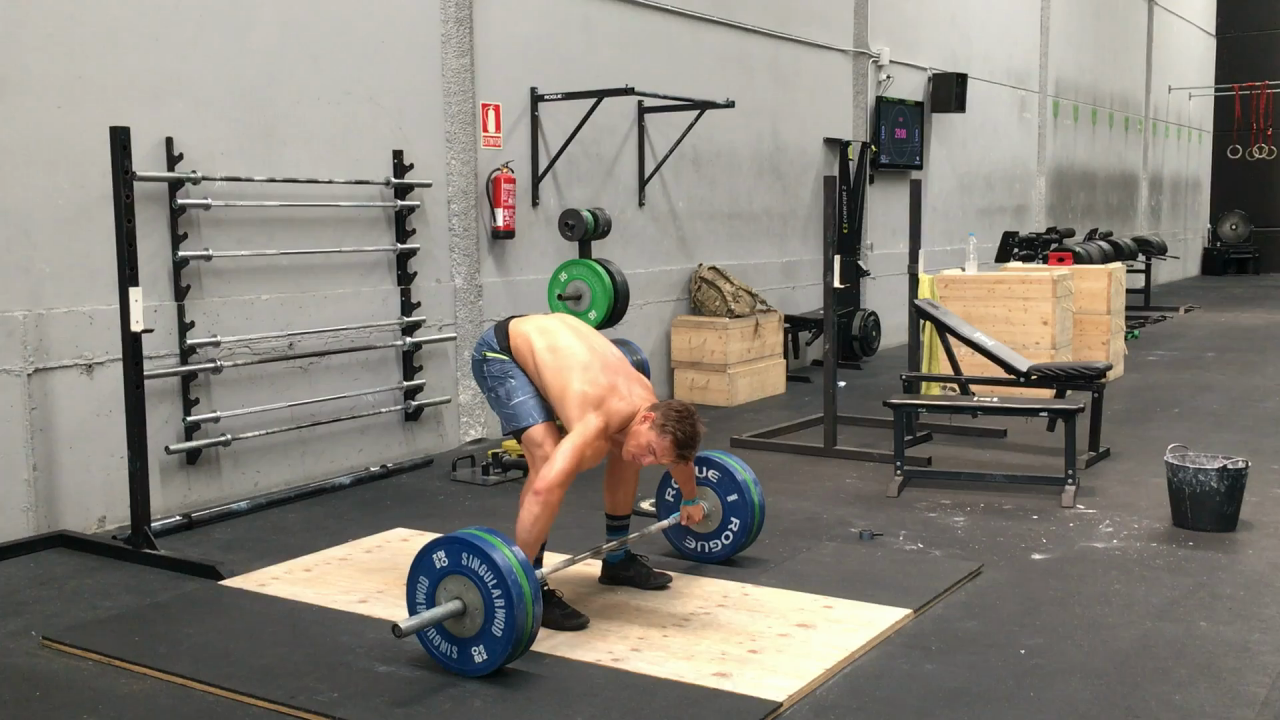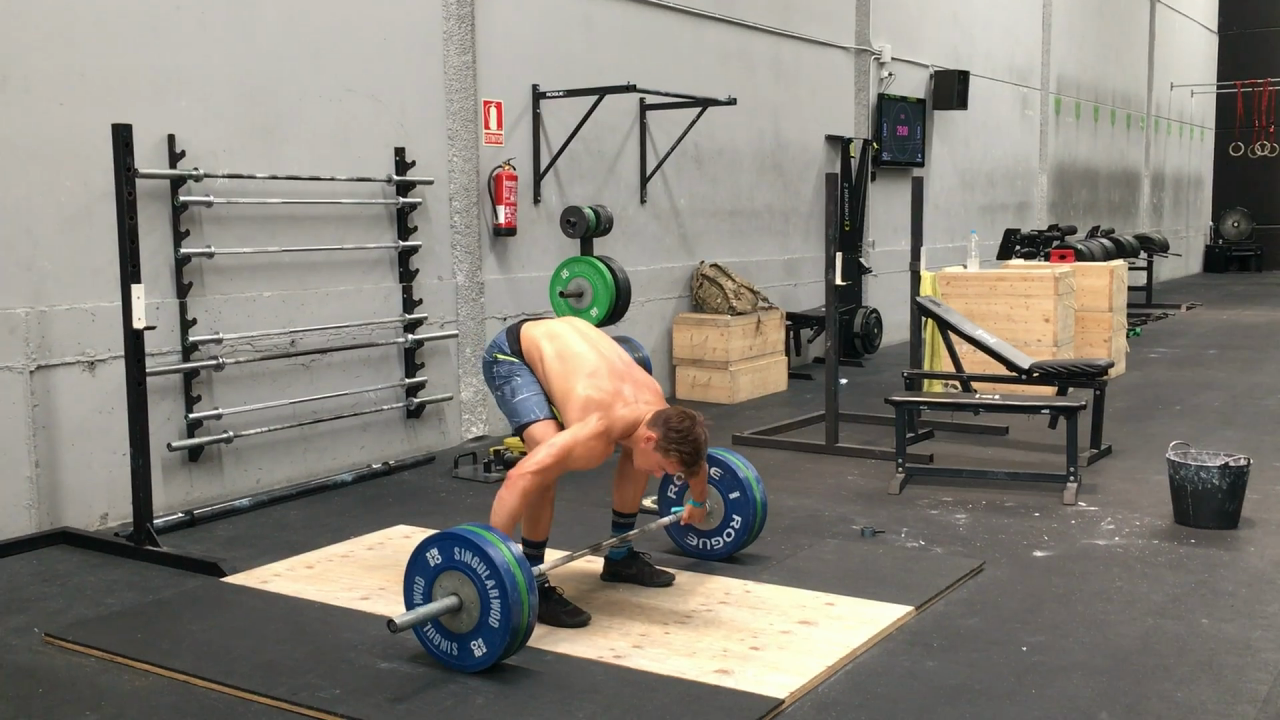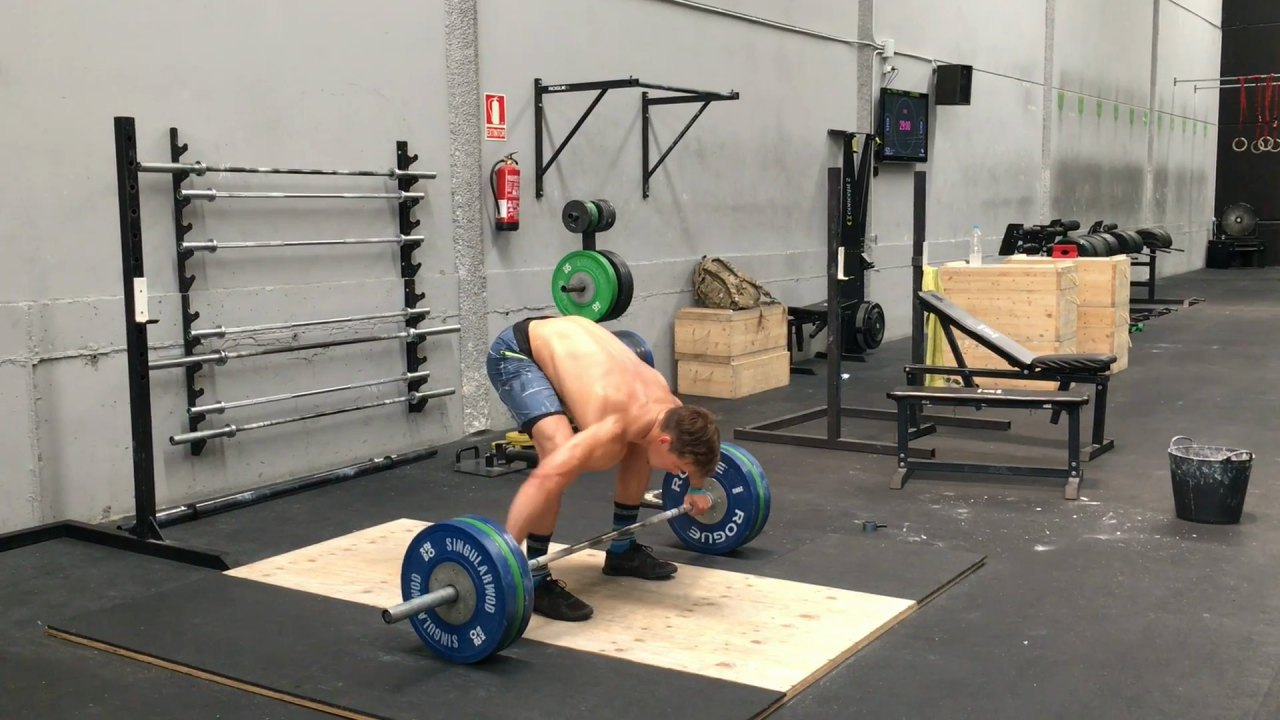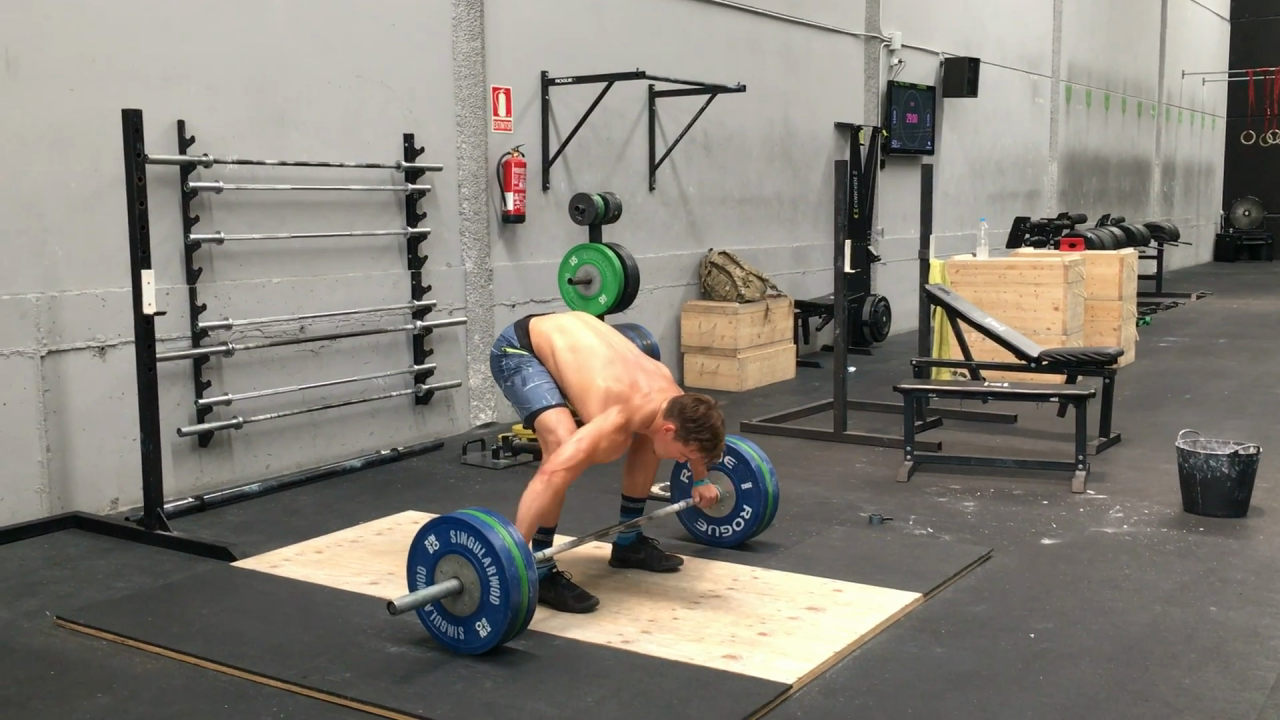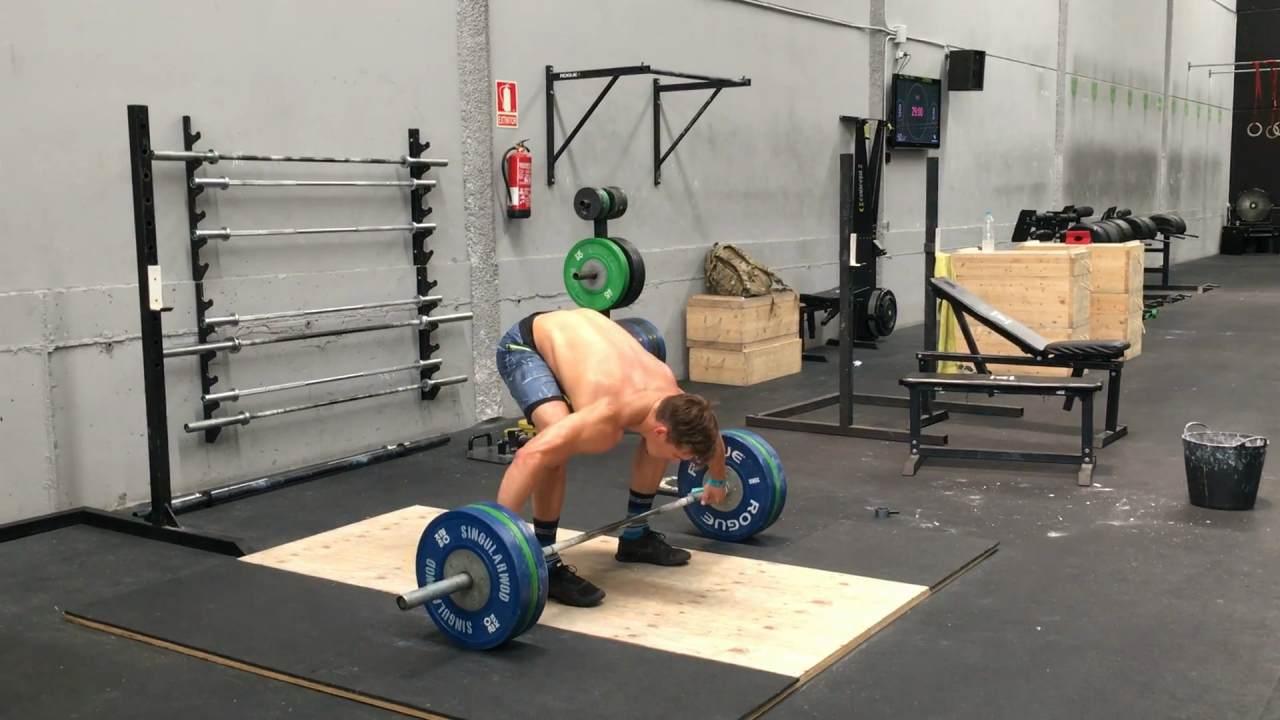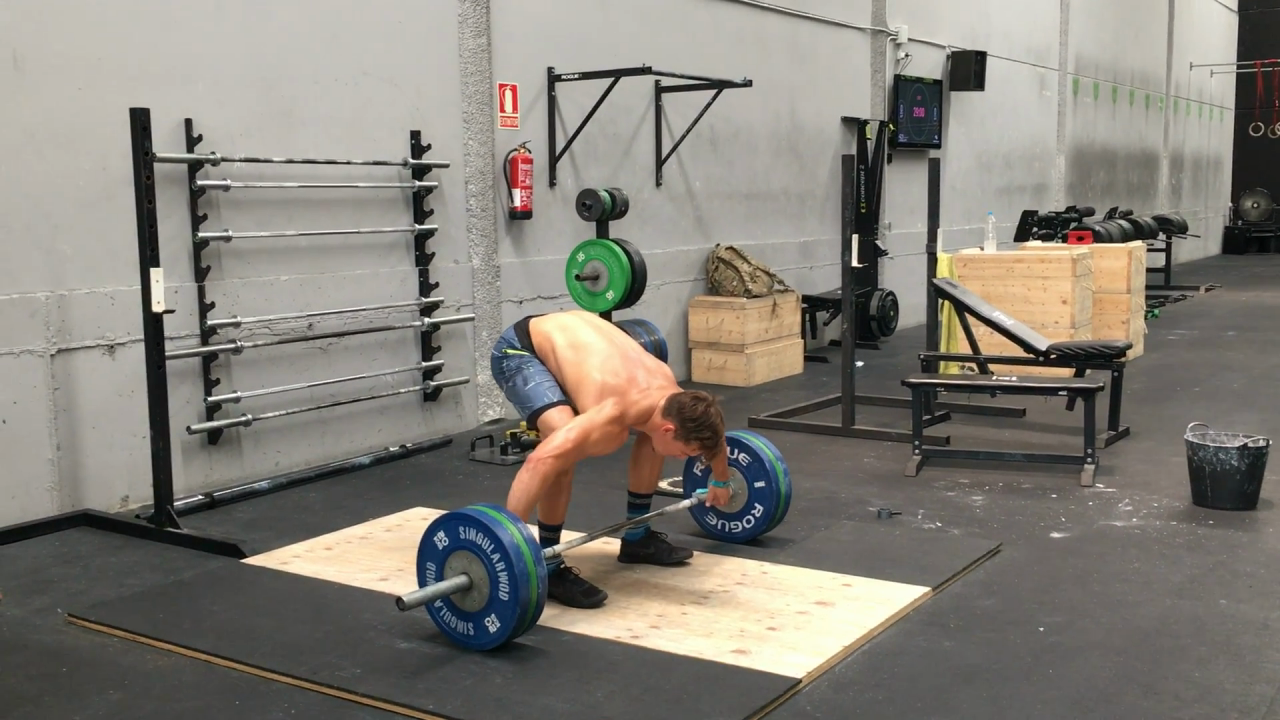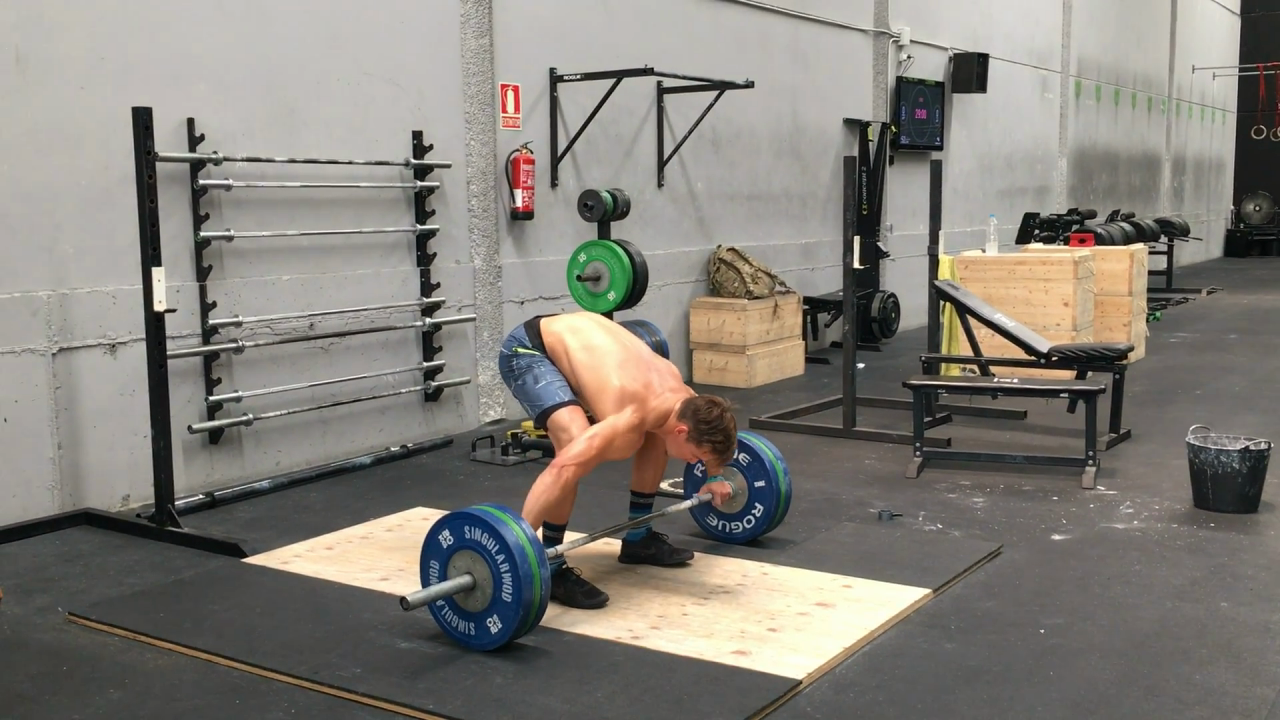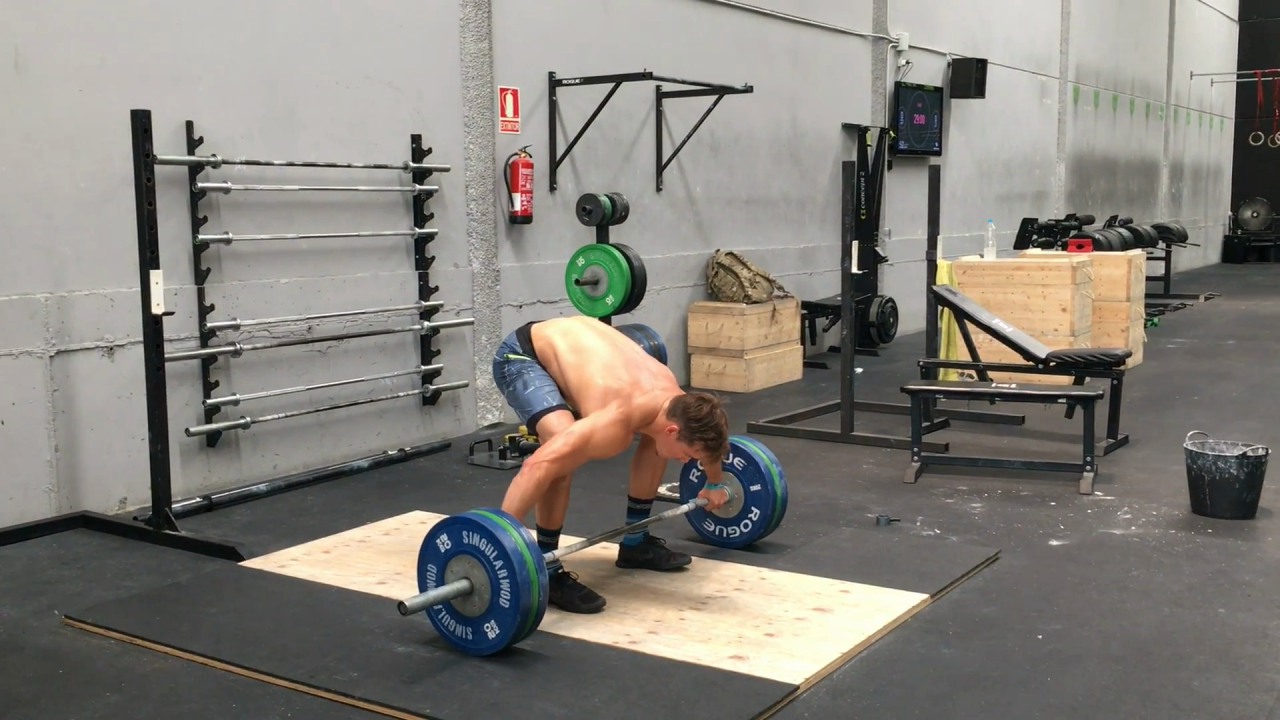
dt=0.4s
person 1, frame 1
left shoulder: (653, 408)
right shoulder: (597, 428)
left elbow: (680, 452)
right elbow: (544, 490)
left wrist: (690, 501)
right hip: (500, 352)
left knee: (625, 451)
right knee: (546, 455)
left ankle: (617, 559)
person 1, frame 2
left shoulder: (662, 419)
right shoulder: (598, 434)
left elbow: (692, 455)
right elbow: (520, 479)
left wrist: (698, 503)
right hip: (512, 354)
left knee: (634, 452)
right knee: (543, 467)
left ankle: (620, 557)
right ankle: (533, 586)
person 1, frame 3
left shoulder: (670, 410)
right shoulder: (612, 434)
left elbow: (692, 441)
right elbow: (543, 479)
left wrist: (696, 489)
right hip: (515, 352)
right knee: (559, 449)
left ankle: (621, 550)
right ankle: (535, 581)
person 1, frame 4
left shoulder: (674, 402)
right shoulder: (616, 425)
left elbow: (702, 436)
right elbow: (552, 474)
left wrist: (701, 481)
right hip: (518, 349)
left knee: (647, 438)
right knee: (562, 443)
left ankle: (628, 543)
right ankle: (541, 573)
person 1, frame 5
left shoulder: (671, 400)
right shoulder: (606, 419)
left elbow: (710, 436)
right elbow: (529, 457)
left wrist: (717, 482)
right hip: (524, 346)
right knee: (555, 450)
left ankle: (635, 537)
right ankle: (545, 566)
person 1, frame 6
left shoulder: (674, 400)
right shoulder: (612, 420)
left elbow: (712, 434)
right elbow: (539, 463)
left wrist: (721, 482)
right hip: (519, 350)
left knee: (650, 435)
right knee: (561, 453)
left ankle: (637, 538)
right ankle: (549, 569)
person 1, frame 7
left shoulder: (682, 398)
right shoulder: (630, 424)
left elbow: (708, 426)
right elbow: (562, 469)
left wrist: (713, 477)
right hip: (527, 350)
right knee: (575, 440)
left ankle: (638, 539)
right ankle: (551, 569)
person 1, frame 8
left shoulder: (677, 403)
right shoulder: (616, 424)
left elbow: (706, 434)
right elbow: (537, 466)
left wrist: (714, 485)
right hip: (521, 356)
left knee: (655, 441)
right knee: (562, 458)
left ankle: (635, 543)
right ankle: (547, 573)
